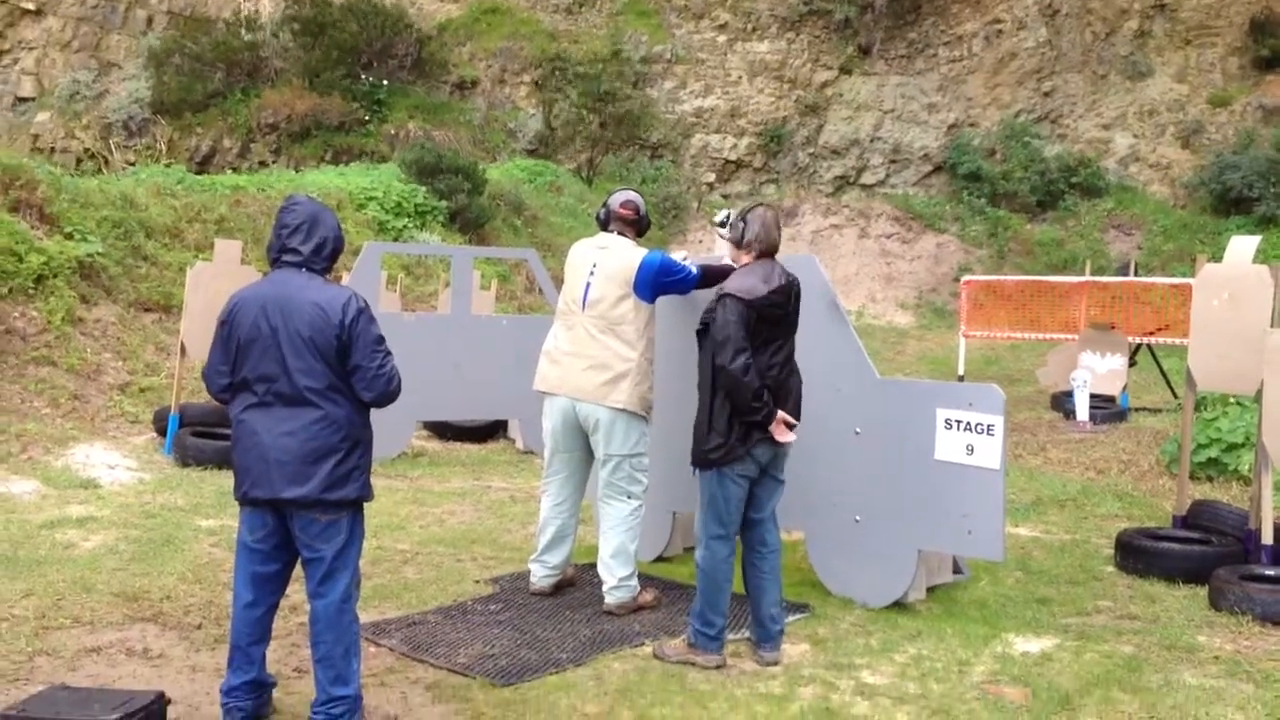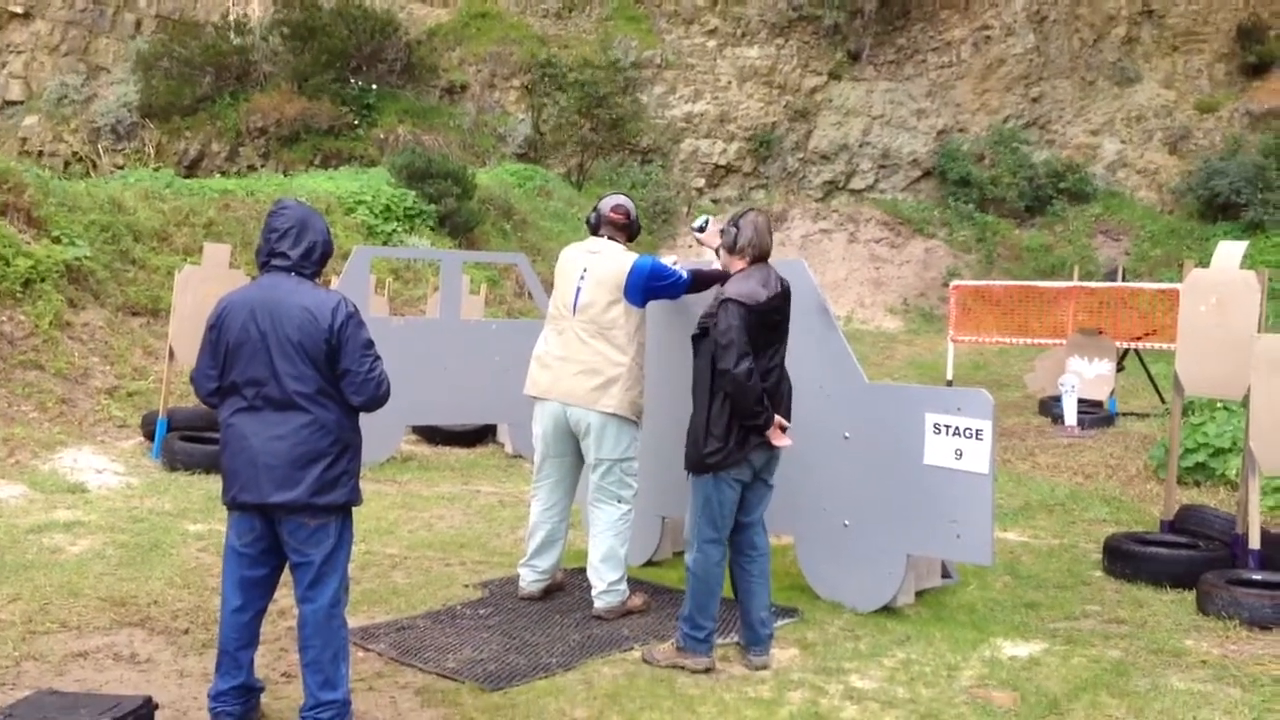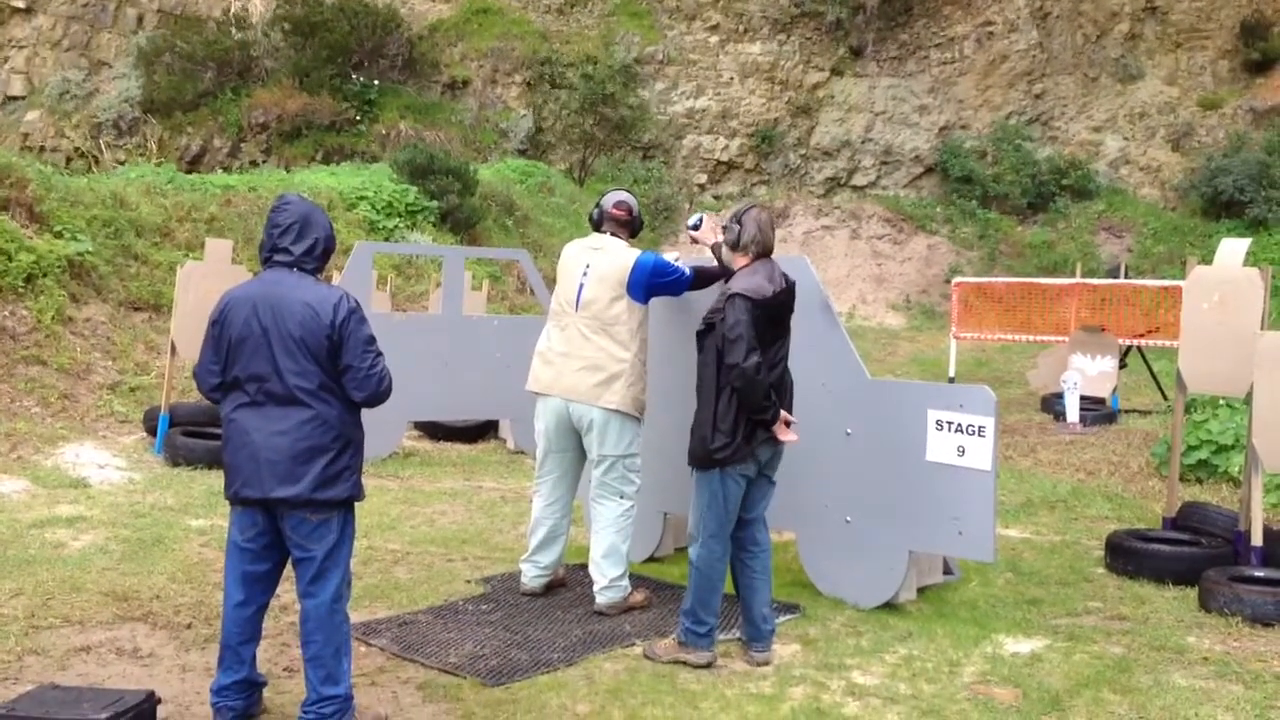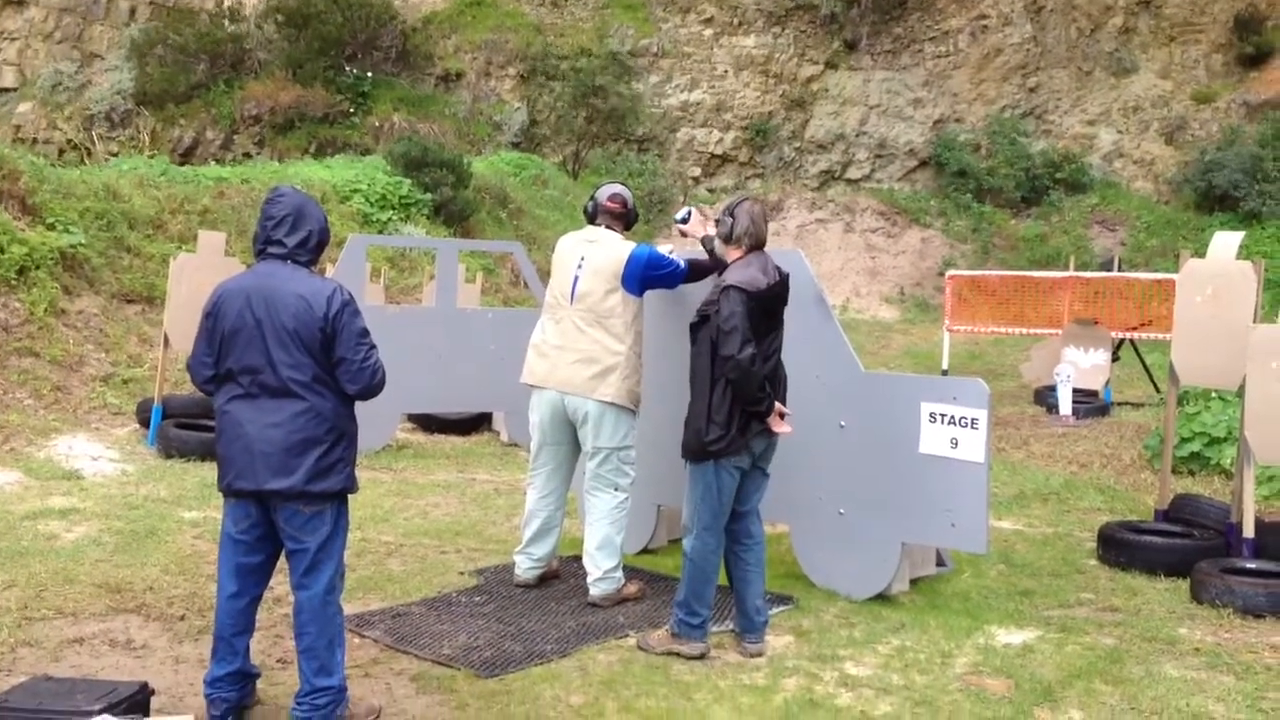
dt=0.3s
person 1, frame 1
left shoulder: (241, 303)
right shoulder: (344, 305)
left elbow: (218, 383)
right elbow: (382, 388)
right wrist: (339, 383)
left hip: (260, 474)
right hip: (325, 476)
left knee: (253, 591)
right knee: (331, 596)
person 1, frame 2
left shoulder: (229, 307)
right shoulder: (333, 309)
left elbow: (206, 387)
right elbow: (371, 393)
right wrist: (328, 389)
left hip: (247, 478)
right hip: (314, 481)
left knee: (241, 595)
right knee: (320, 601)
person 1, frame 3
left shoulder: (232, 302)
right shoulder: (335, 305)
left elbow: (209, 382)
right elbow: (371, 388)
right wrist: (328, 385)
left hip: (250, 473)
right hip: (315, 475)
left knee: (243, 590)
right knee: (322, 595)
person 1, frame 4
left shoulder: (226, 294)
right shoulder: (328, 297)
left elbow: (202, 373)
right elbow: (366, 381)
right wrist: (322, 377)
left hip: (243, 465)
right hip: (309, 468)
left knee: (237, 581)
right knee: (316, 587)
person 2, frame 1
left shoulder: (734, 296)
right shoulder: (787, 286)
left elbow: (734, 368)
left wrist: (763, 414)
left hip: (734, 436)
right hip: (772, 435)
left knee: (717, 539)
right knee: (763, 533)
left ankle: (706, 642)
right ankle: (769, 639)
person 2, frame 2
left shoulder: (733, 302)
right shoulder: (775, 289)
left elbow: (736, 373)
left wrist: (760, 421)
left hip: (728, 440)
right hip: (761, 441)
left knee: (707, 543)
right knee: (751, 537)
left ankle: (694, 645)
right ankle: (758, 643)
person 2, frame 3
left shoulder: (738, 298)
right shoulder: (777, 285)
left elbow: (744, 368)
left wrist: (769, 415)
left hip: (732, 436)
right hip: (764, 437)
left knee: (710, 538)
right knee: (752, 533)
left ankle: (695, 639)
right ankle: (759, 639)
person 2, frame 4
left shoulder: (734, 289)
right shoulder: (768, 277)
left elbow: (738, 361)
left wrist: (763, 408)
right wrist: (703, 236)
left hip: (727, 428)
right hip: (757, 429)
left knee: (704, 530)
right knee: (745, 525)
left ankle: (688, 631)
right ankle: (752, 630)
person 3, frame 1
left shoulder: (578, 252)
right shoulder: (644, 263)
right elbow: (700, 277)
left wrist: (669, 263)
right wrist: (738, 269)
left hip: (561, 386)
right hip: (612, 395)
left knee: (559, 484)
right knee: (620, 494)
left ankle: (546, 572)
right ankle: (621, 591)
person 3, frame 2
left shoulder: (568, 257)
right shoulder: (635, 268)
right elbow: (689, 281)
left wrist: (657, 269)
right wrist: (727, 273)
left hip: (551, 391)
right hip: (603, 399)
left knee: (549, 489)
right knee: (610, 498)
left ankle: (535, 577)
right ankle: (609, 596)
person 3, frame 3
left shoulder: (570, 253)
right shoulder: (637, 265)
right elbow: (691, 279)
right wrist: (728, 268)
left hip: (553, 387)
right hip: (606, 395)
left knee: (551, 484)
right knee: (612, 494)
left ankle: (537, 573)
right ankle: (611, 591)
person 3, frame 4
left shoulder: (565, 246)
right shoulder: (633, 257)
right elbow: (687, 271)
right wrist: (722, 260)
left hip: (549, 380)
right hip: (601, 388)
left knee: (546, 477)
right knee: (607, 485)
left ankle: (531, 564)
right ankle: (605, 583)
